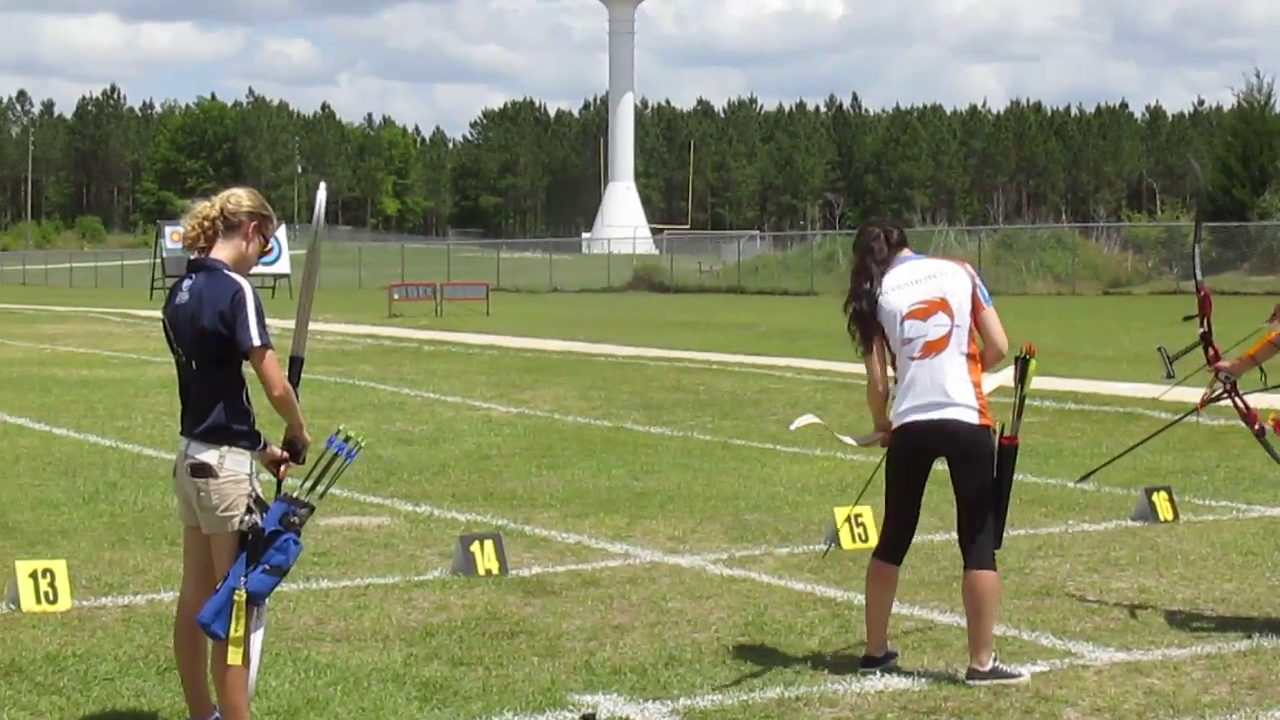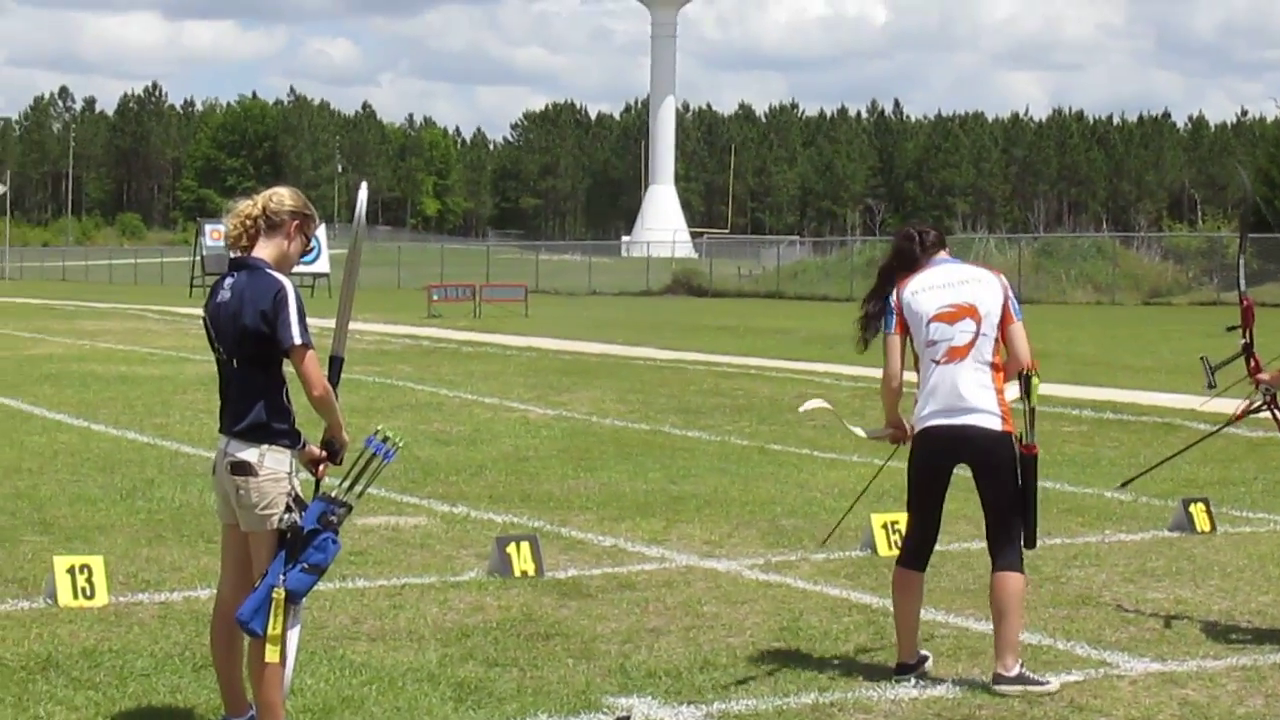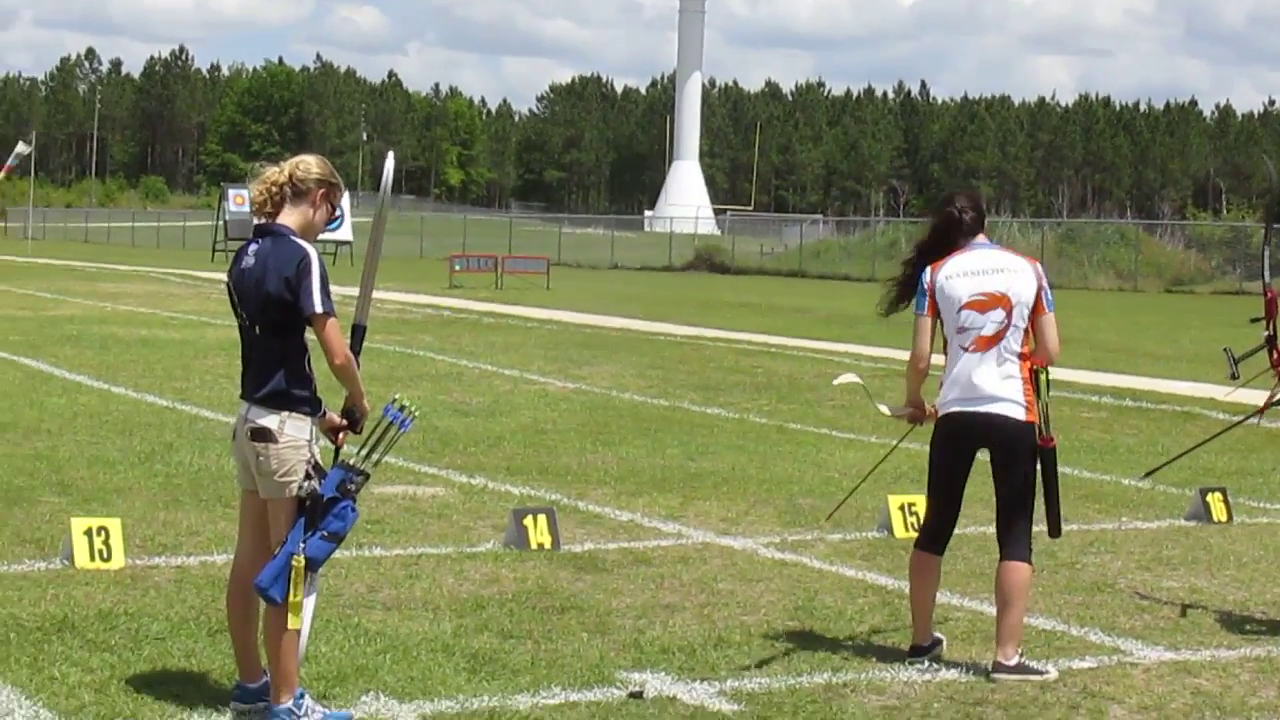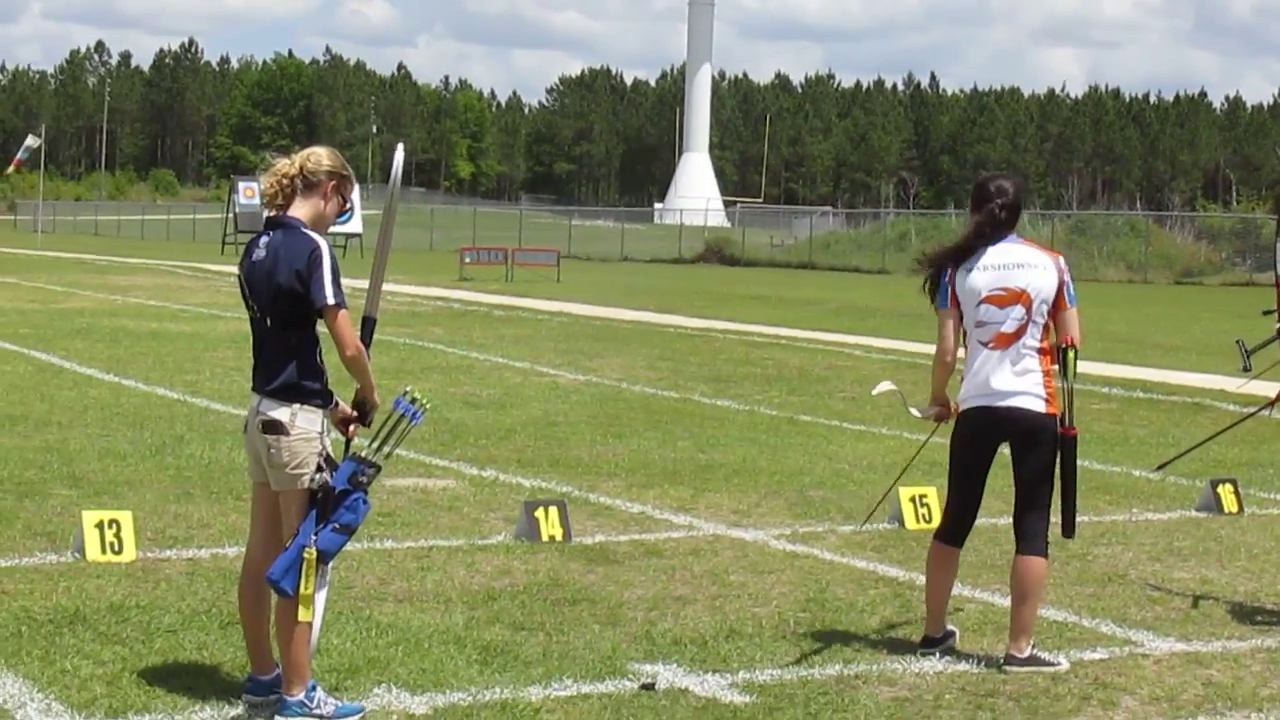
dt=0.2s
person 1, frame 1
left shoulder: (181, 290)
right shoulder: (233, 289)
left elbow: (211, 379)
right elbow: (275, 387)
left wrist: (259, 445)
right wrist: (299, 433)
left hip: (191, 455)
right hip: (224, 464)
left knee: (195, 597)
person 1, frame 2
left shoulder: (222, 288)
right shoulder: (275, 287)
left elbow: (250, 379)
right elbow: (315, 385)
left wrist: (297, 444)
right wrist: (338, 432)
left hip: (230, 454)
right hip: (264, 463)
left knee: (233, 594)
person 1, frame 3
left shoulder: (246, 255)
right shoulder: (300, 255)
left elbow: (271, 344)
right elbow: (337, 355)
left wrist: (318, 413)
right wrist: (359, 400)
left hip: (251, 421)
right hip: (284, 430)
left knee: (249, 562)
person 1, frame 4
left shoulder: (258, 247)
right shoulder: (311, 247)
left elbow: (284, 338)
right elbow: (348, 346)
left wrist: (329, 403)
right wrist: (369, 393)
left hip: (262, 413)
right hip: (296, 421)
left knee: (261, 554)
person 2, frame 1
left shoulder: (874, 292)
right shoulder: (960, 271)
left elbow: (876, 379)
right elbow: (998, 348)
left wrist: (881, 422)
left hip: (910, 423)
right hip: (967, 419)
left knee: (894, 537)
right knee: (978, 541)
left ankle: (875, 649)
right ankle: (982, 660)
person 2, frame 2
left shoulder: (903, 291)
right shoulder: (992, 280)
left elbow: (893, 377)
right elbow: (1022, 361)
left wrist: (893, 420)
left hip: (932, 428)
right hip: (990, 426)
left knee: (917, 543)
right knee: (1006, 546)
left ankle: (908, 657)
right ankle: (1008, 666)
person 2, frame 3
left shoulder: (935, 272)
right shoulder: (1028, 268)
left elbow: (921, 358)
right elbow: (1049, 352)
left wrist: (912, 400)
left hip: (956, 412)
right hip: (1014, 413)
left knee: (936, 527)
right knee: (1015, 533)
left ankle: (920, 639)
right ankle: (1007, 654)
person 2, frame 4
left shoulder: (959, 267)
right shoulder: (1052, 264)
left elbow: (946, 353)
right elbow: (1071, 345)
left wrist: (938, 397)
left hip: (977, 406)
right hip: (1035, 408)
left knee: (955, 520)
right knee: (1032, 526)
left ankle: (934, 631)
right ankle: (1020, 647)
